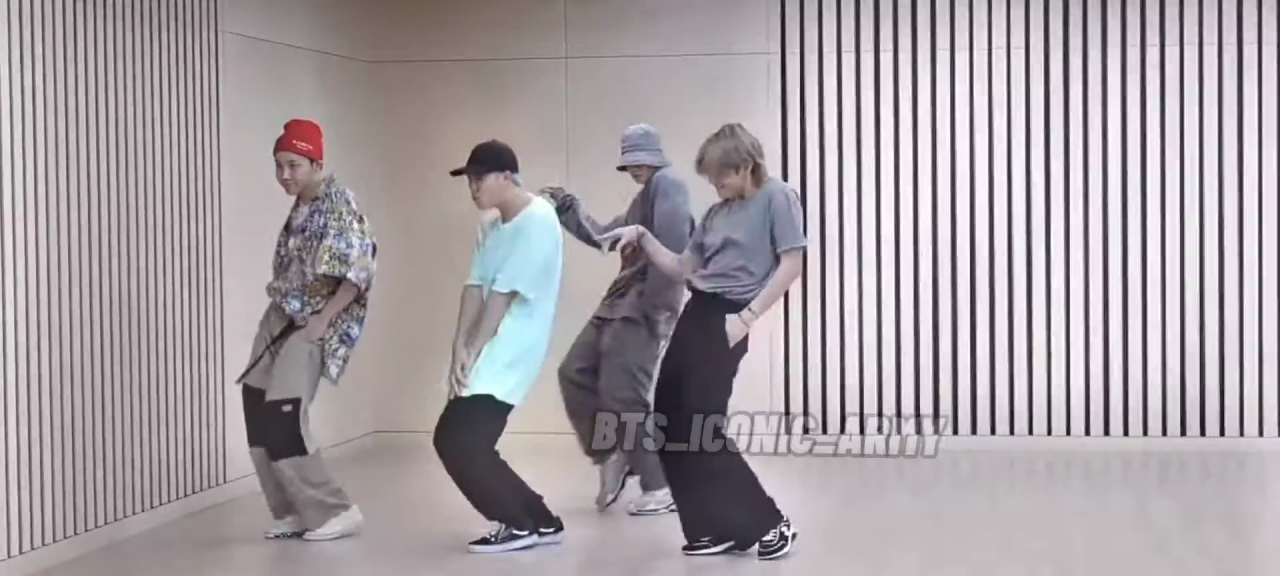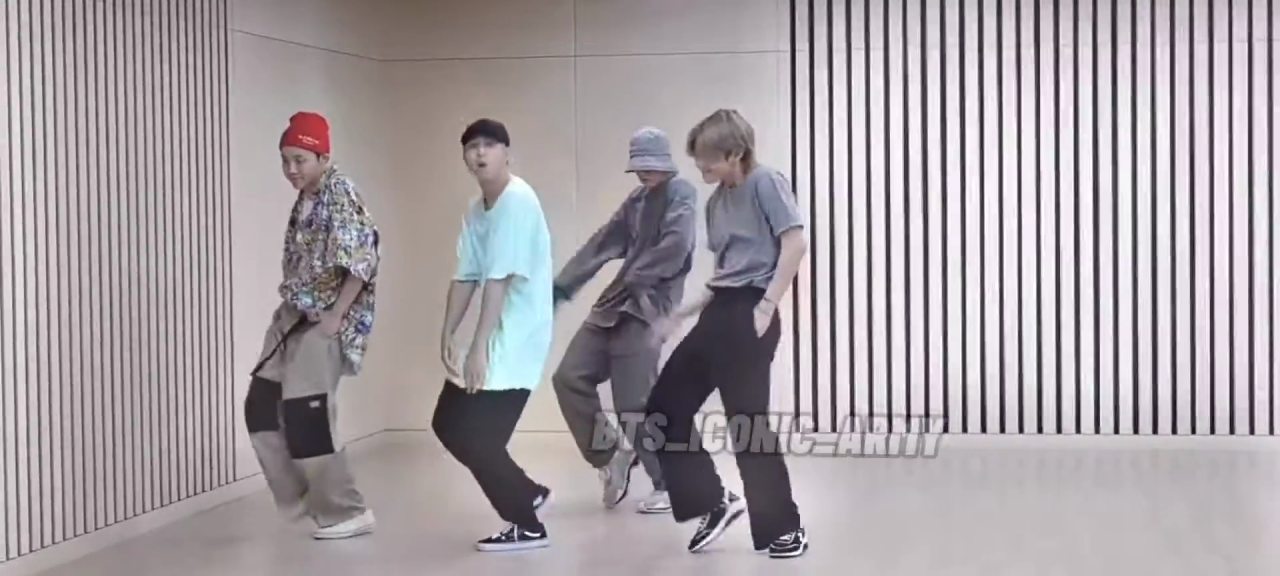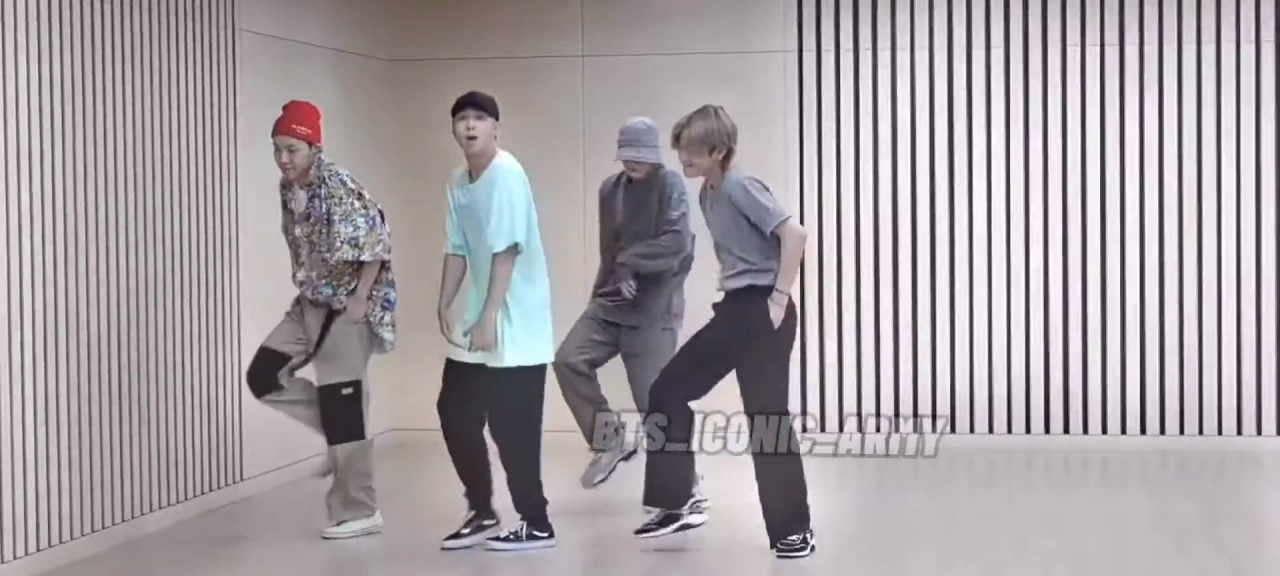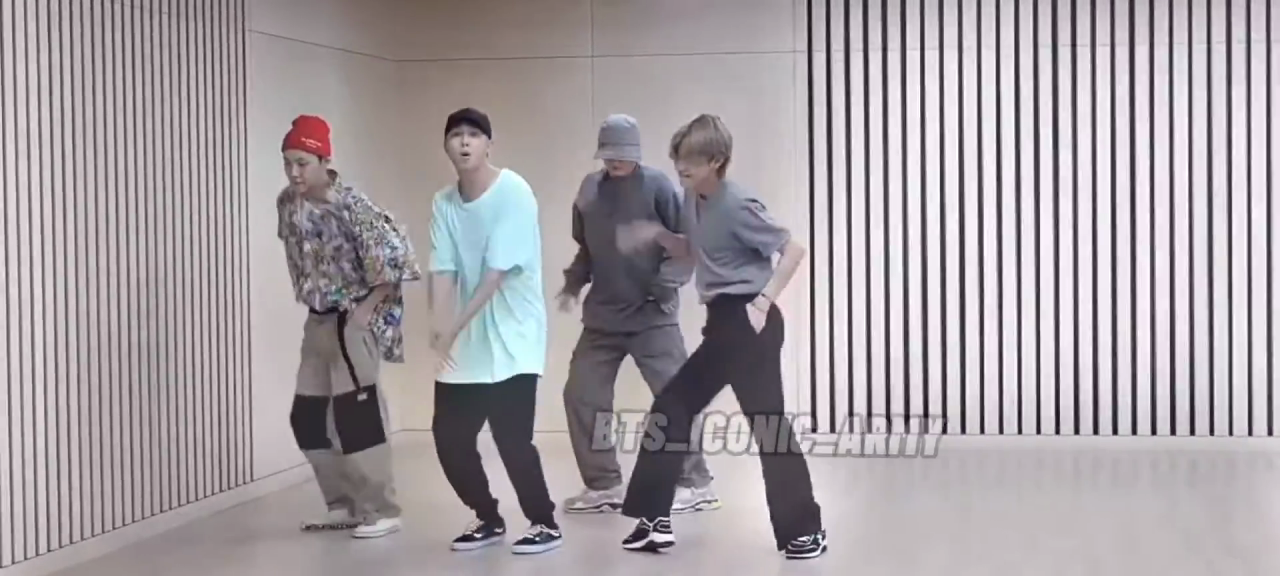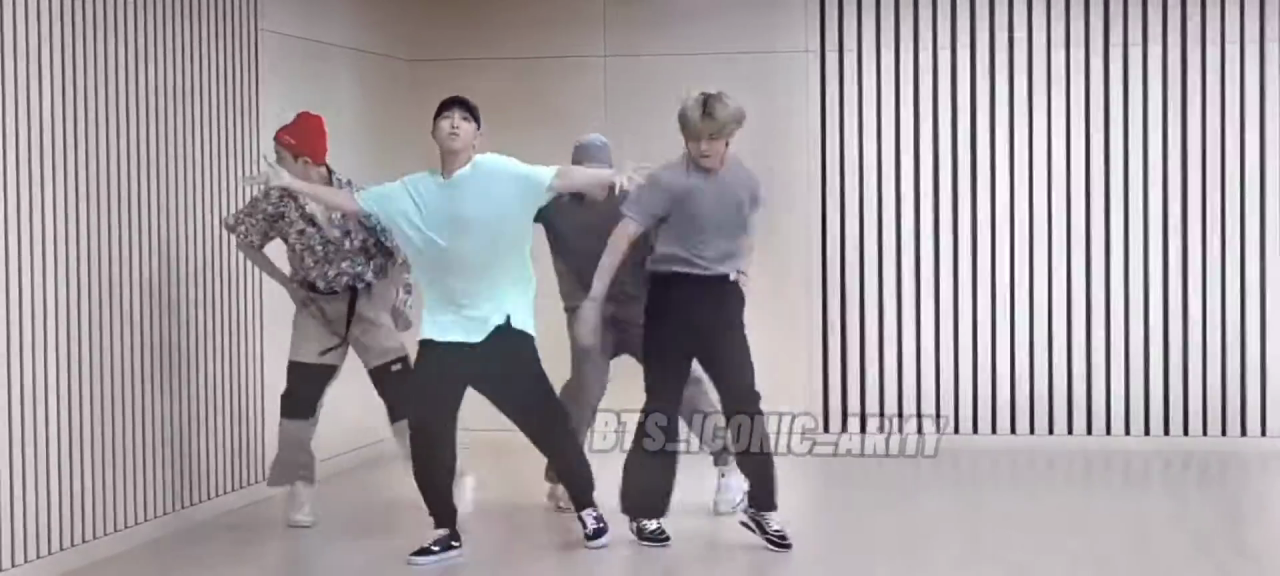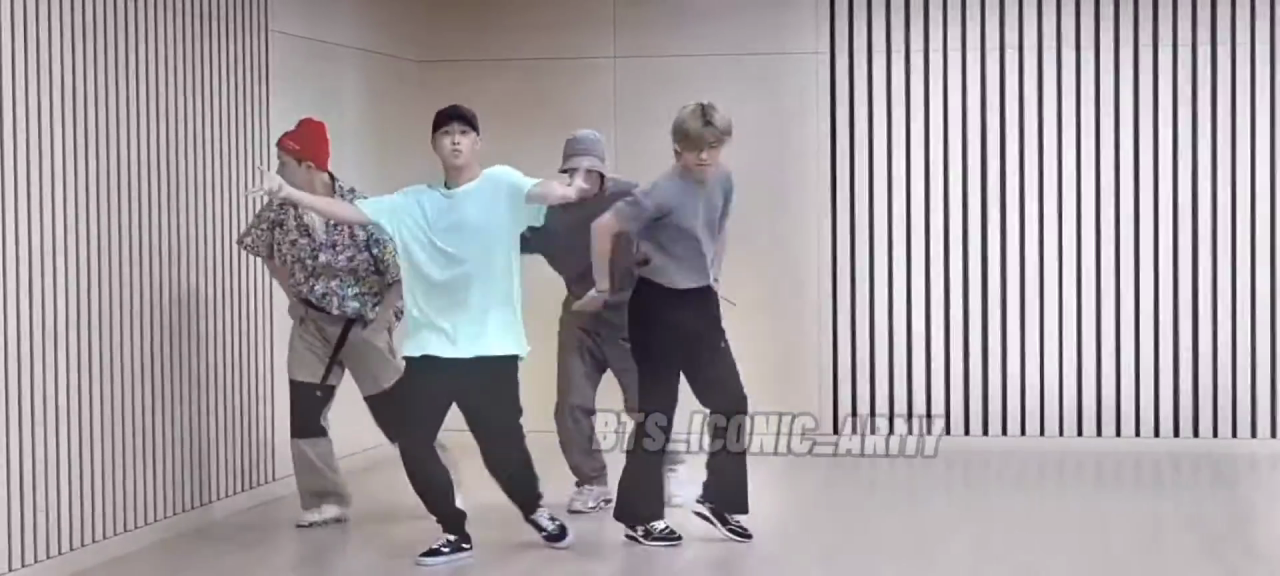
dt=0.2s
person 1, frame 1
left shoulder: (779, 196)
right shoulder: (717, 211)
left elbow: (791, 264)
right elbow: (682, 267)
left wrist: (747, 317)
right wrist: (641, 234)
left hip: (724, 322)
right hip: (696, 316)
left knee: (700, 430)
right knee: (669, 426)
left ankle: (769, 524)
right ankle: (719, 528)
person 1, frame 2
left shoulder: (767, 183)
right shoulder: (716, 201)
left elbow: (794, 243)
left wrist: (768, 305)
right wrist: (682, 313)
left hip: (750, 313)
right hip: (719, 310)
left knee: (747, 421)
right knee: (664, 407)
left ankle: (785, 526)
right ankle: (714, 502)
person 1, frame 3
left shoulder: (739, 187)
right shoulder: (708, 194)
left elbow: (794, 234)
left wrist: (780, 297)
left hip: (762, 312)
right hip: (735, 309)
left knee: (767, 418)
right knee: (668, 393)
left ankle: (794, 528)
right ankle: (676, 503)
person 1, frame 4
left shoulder: (734, 205)
right shoulder: (693, 196)
left elbow: (793, 250)
left wrist: (763, 303)
right wrist: (658, 235)
left hip: (746, 321)
right hip: (722, 321)
left knee: (767, 423)
right knee: (672, 409)
left ankle: (803, 529)
right ankle: (655, 518)
person 1, frame 5
left shoulder: (743, 177)
right shoulder: (670, 179)
right elbow: (623, 236)
left wrist: (738, 271)
right wrist: (594, 299)
left hip: (719, 298)
right hip: (670, 295)
left knee: (743, 402)
right knee: (662, 404)
left ankle: (762, 508)
right ankle: (646, 512)
person 1, frame 6
left shoulder: (724, 181)
right shoulder: (663, 192)
right elbow: (602, 226)
left wrist: (712, 276)
right wrist: (600, 288)
left hip: (701, 303)
right hip: (658, 304)
left knee: (730, 402)
right knee: (656, 410)
left ankle: (720, 502)
right ankle: (641, 516)
person 2, frame 1
left shoulder: (538, 222)
right shoulder: (494, 227)
left elbow: (504, 295)
right elbow: (475, 286)
left wrist: (471, 354)
right wrist: (459, 345)
left hip: (507, 353)
right hip: (486, 354)
left knee: (457, 440)
right knee: (468, 444)
left ankle: (521, 523)
right ankle: (539, 520)
person 2, frame 2
left shoulder: (518, 201)
right shoulder: (474, 210)
left elbow: (500, 280)
right elbow: (464, 277)
left wrist: (479, 349)
right wrist: (446, 335)
left hip: (514, 340)
right hip: (488, 340)
left knee: (478, 436)
right knee: (449, 425)
left ankle: (526, 524)
right ankle: (527, 491)
person 2, frame 3
left shoulder: (506, 174)
right shoulder: (458, 183)
left elbow: (505, 251)
right elbow: (456, 250)
left wrist: (489, 317)
right wrist: (445, 306)
left hip: (517, 320)
right hip: (482, 317)
left knee: (513, 424)
right knee: (455, 412)
left ankle: (536, 523)
right ankle: (481, 510)
person 2, frame 4
left shoulder: (513, 192)
right shoulder: (444, 202)
left elbow: (500, 269)
right elbow: (443, 271)
left wrist: (458, 324)
right wrist: (440, 328)
left hip: (512, 337)
right hip: (465, 342)
left knee: (512, 434)
right knee: (449, 436)
left ankle: (544, 522)
right ankle: (487, 518)
person 2, frame 5
left shoulder: (500, 171)
right shoulder: (412, 190)
left elbow: (557, 178)
right elbow: (353, 202)
left wrist: (604, 176)
right wrist: (290, 184)
left hip: (502, 318)
right hip: (444, 327)
left knee: (543, 415)
right knee: (427, 426)
left ankle: (585, 504)
right ankle: (445, 528)
person 2, frame 6
left shoulder: (500, 184)
right shoulder: (413, 202)
left elbow: (539, 191)
right elbow: (353, 213)
left wrist: (568, 191)
right wrist: (291, 194)
left hip: (490, 341)
right hip: (430, 343)
left knee: (501, 438)
right knee: (413, 440)
left ankle: (535, 509)
right ankle: (454, 532)
person 3, frame 1
left shoulder: (338, 202)
right shoulder: (299, 204)
left elbow: (358, 269)
left wrist: (325, 319)
right wrist: (283, 307)
left hip: (311, 327)
right hip: (278, 320)
left knee: (281, 424)
right knee: (259, 417)
left ankle: (337, 510)
right ankle: (294, 512)
person 3, frame 2
left shoulder: (341, 194)
right shoulder: (304, 199)
left elbow: (361, 262)
left wrist: (337, 315)
right wrist: (290, 303)
left hip: (323, 323)
right hip: (290, 317)
left knee: (306, 418)
right knee: (260, 408)
left ankle: (350, 513)
right ankle: (298, 494)
person 3, frame 3
left shoulder: (336, 183)
right shoulder: (288, 186)
left elbow: (374, 242)
left wrist: (361, 301)
right wrist: (305, 283)
left hip: (346, 307)
right hip: (310, 304)
left knee: (343, 403)
right knee: (263, 375)
left ankle: (359, 512)
right ankle: (339, 448)
person 3, frame 4
left shoulder: (350, 205)
right shoulder: (287, 201)
left elbow: (396, 257)
left wrist: (368, 309)
right wrist: (302, 291)
left hip: (357, 319)
right hip: (320, 320)
left knee: (355, 413)
right knee: (306, 420)
left ankle: (383, 513)
right ankle: (346, 506)
person 3, frame 5
left shoulder: (355, 196)
right shoulder: (276, 199)
left elbow: (401, 244)
right elbow: (246, 239)
left wrist: (388, 290)
right wrist: (287, 282)
left hip: (366, 299)
right hip: (316, 304)
left knee: (398, 387)
right knee: (299, 394)
right ankle: (299, 487)
person 3, frame 6
right shoulder: (282, 208)
left elbow: (398, 267)
right elbow: (266, 251)
left wrist: (384, 320)
right wrist: (293, 297)
left hip: (361, 323)
right hip: (312, 321)
left knee: (394, 410)
right knee: (304, 413)
right ankle: (328, 500)
person 4, frame 1
left shoulder: (666, 184)
right shoulder: (645, 195)
left elbow: (673, 247)
right elbow: (608, 238)
left wrist: (660, 299)
right wrist: (569, 209)
left hip: (645, 305)
right hip: (619, 302)
left knee: (625, 395)
right knee: (574, 374)
left ankle: (661, 486)
right ankle: (611, 458)
person 4, frame 2
left shoulder: (680, 193)
right shoulder: (636, 200)
left elbow: (677, 246)
right elbow: (605, 244)
left wrist: (638, 282)
right wrist: (565, 283)
left hip: (644, 308)
right hip: (614, 306)
left knee: (634, 401)
right knee: (569, 378)
right ankle: (610, 456)
person 4, frame 3
left shoulder: (670, 185)
right shoulder: (611, 188)
left elbow: (678, 242)
left wrist: (631, 264)
right wrist: (602, 290)
left hip: (655, 308)
right hip: (611, 301)
left knee: (655, 397)
right knee: (568, 361)
right ankle: (609, 442)
person 4, frame 4
left shoulder: (656, 185)
right shoulder: (589, 189)
left wrist: (666, 282)
right wrist: (573, 282)
left hip: (652, 312)
right hip: (603, 315)
right knee: (580, 395)
left ankle: (696, 484)
right ankle: (603, 486)
person 4, frame 5
right shoulder: (558, 203)
left hip: (640, 312)
left knee: (684, 385)
right knee: (583, 391)
left ankle: (728, 466)
right ankle: (563, 477)
person 4, frame 6
left shoulder: (627, 195)
right shoulder: (556, 211)
right elbow: (520, 240)
left hip: (629, 318)
right hip: (581, 322)
right knee: (573, 405)
left ankle: (667, 465)
right ankle: (592, 483)
